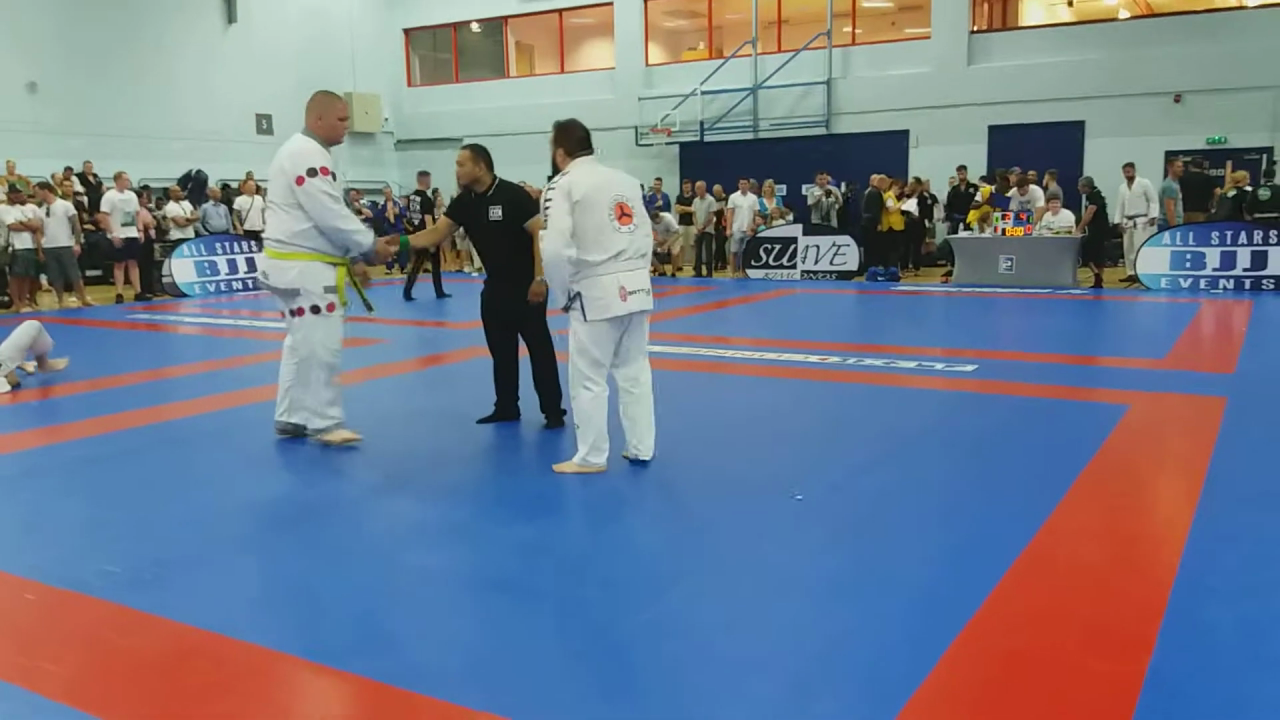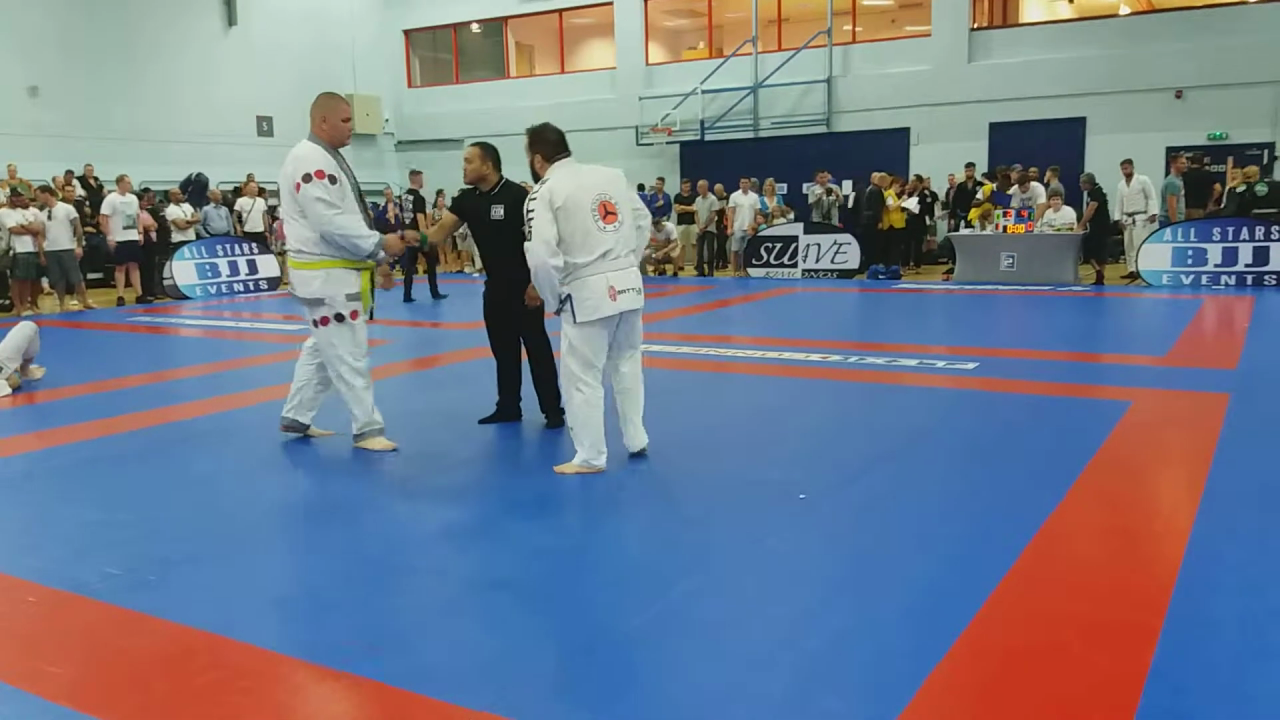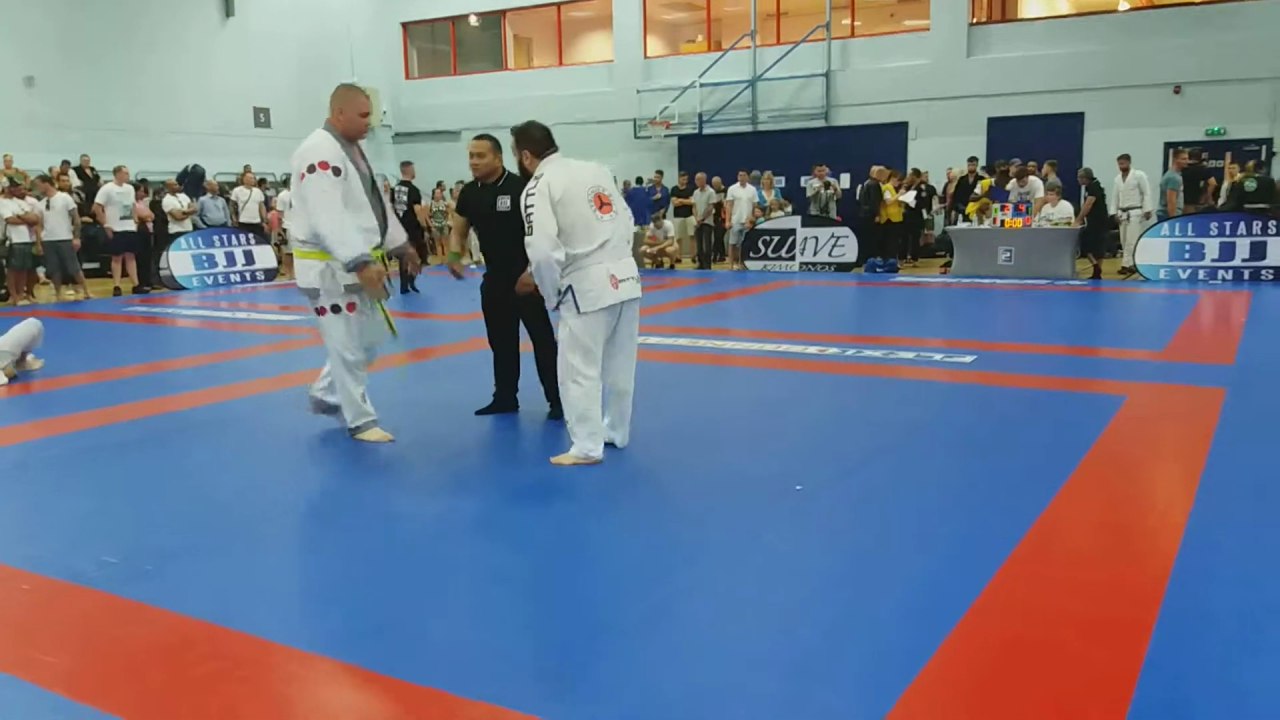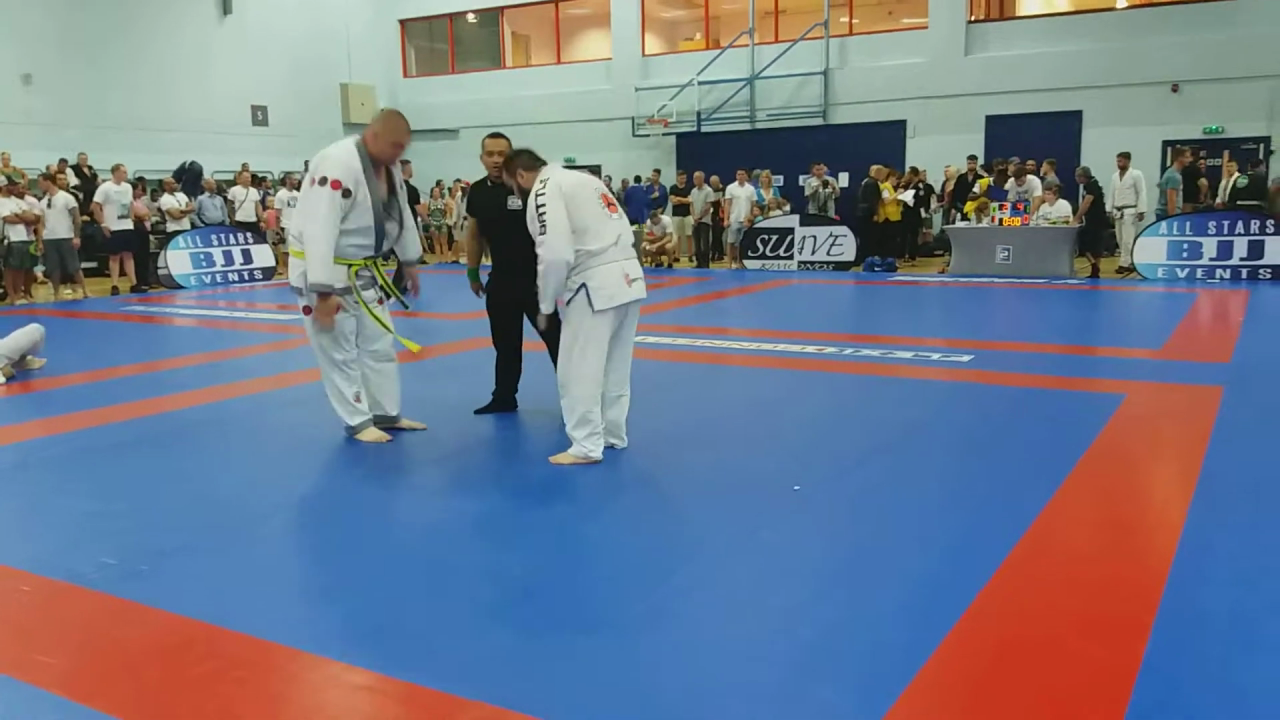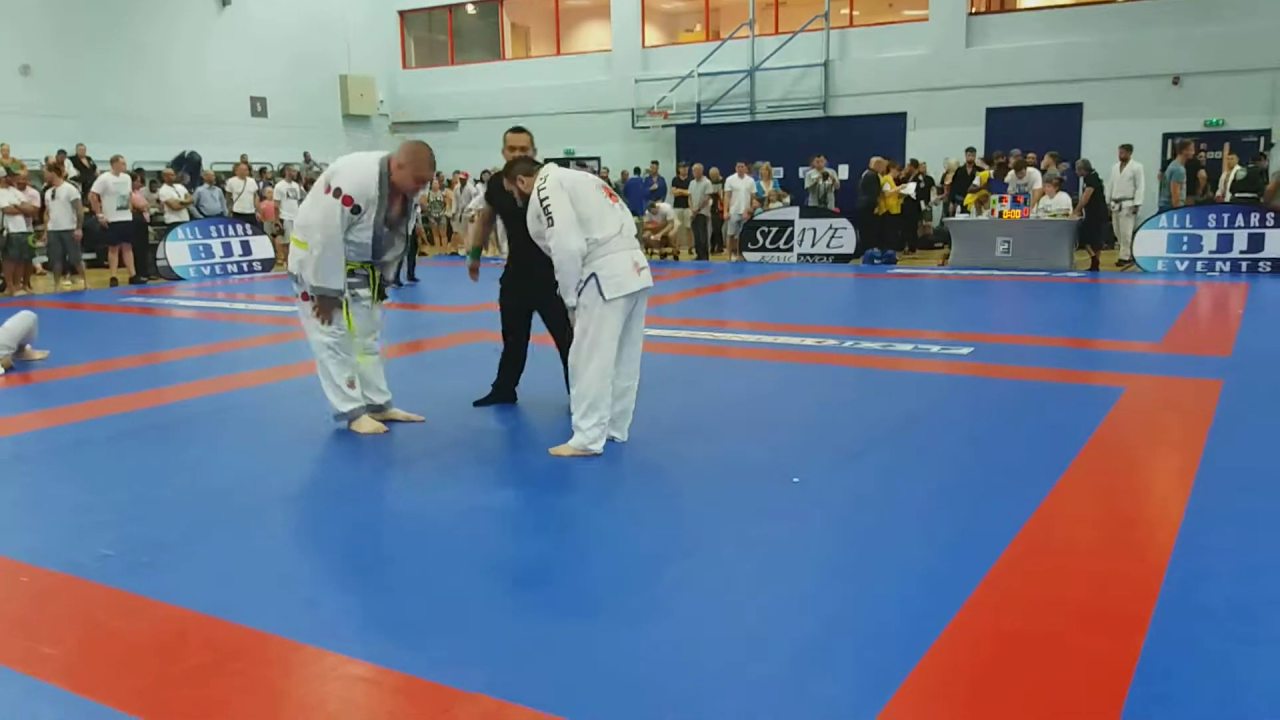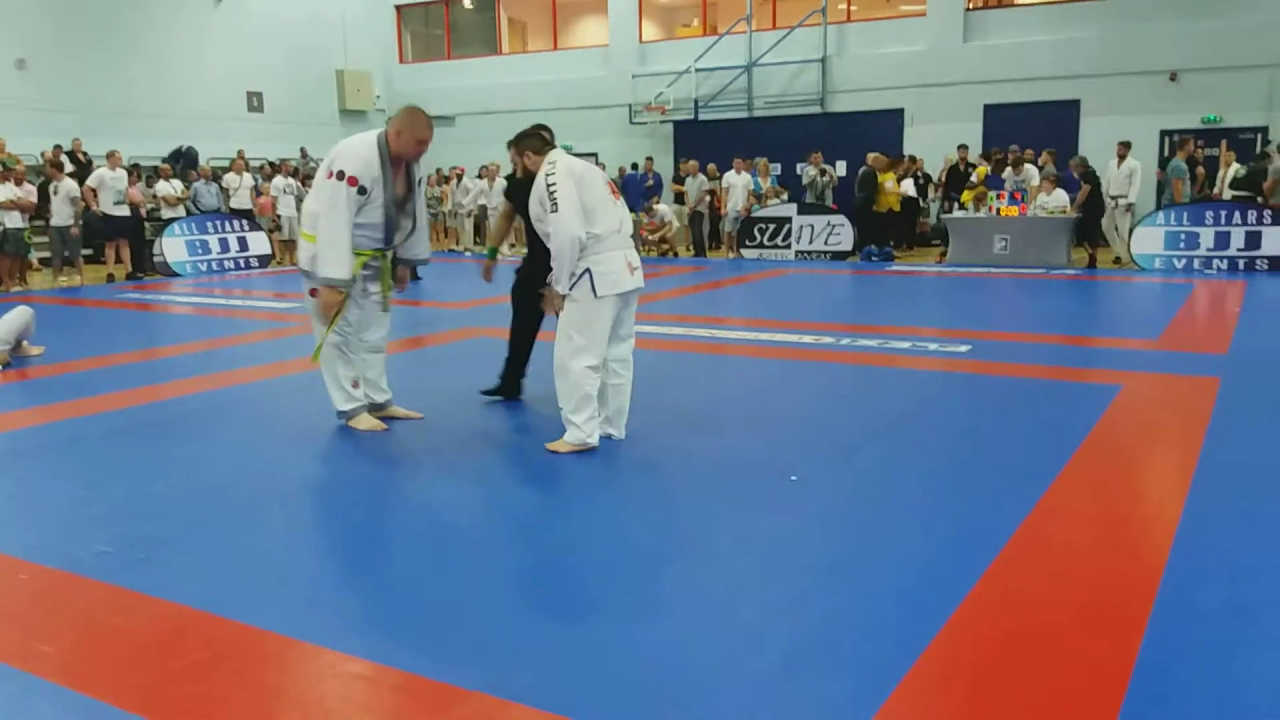
dt=0.2s
person 1, frame 1
left shoulder: (310, 152)
right shoulder: (307, 154)
left elbow: (330, 215)
right elbow: (331, 216)
left wrist: (353, 259)
right wrist: (372, 246)
left hip: (310, 266)
right hip: (302, 268)
left knee: (304, 346)
right knee: (322, 346)
left ankle: (290, 418)
right ankle: (326, 422)
person 1, frame 2
left shoulder: (329, 157)
right shoulder: (309, 161)
left elbow: (350, 215)
right elbow: (331, 222)
left wrist: (383, 253)
right wrist: (380, 246)
left hip: (340, 272)
right hip: (326, 275)
left knee: (322, 349)
right knee: (350, 355)
left ankle: (296, 415)
right ankle: (367, 429)
person 1, frame 3
left shoulder: (352, 149)
right shoulder: (318, 153)
left elbow: (376, 202)
right elbow: (328, 216)
left wrist: (399, 244)
right wrist: (362, 263)
left hip: (361, 262)
right hip: (330, 267)
left knee: (367, 337)
right knee: (348, 346)
left ankle: (327, 395)
right ankle: (360, 420)
person 1, frame 4
left shoulder: (389, 167)
right shoulder: (337, 164)
left elbow: (400, 217)
right elbow: (320, 231)
left wrist: (410, 264)
right wrist: (324, 290)
left hip: (365, 269)
right hip: (322, 266)
left knee: (380, 342)
right knee: (337, 349)
left ankle: (387, 413)
right ankle: (358, 420)
person 1, frame 5
left shoulder: (408, 186)
right shoulder: (354, 178)
left elbow: (398, 236)
right elbow: (327, 239)
left wrist: (382, 277)
right wrist: (326, 291)
left hip: (362, 264)
right hip: (317, 258)
left knee: (367, 335)
right knee: (331, 337)
left ankle: (378, 404)
right ankle: (353, 410)
person 1, frame 6
left shoulder: (407, 163)
right shoulder: (355, 158)
left elbow: (414, 214)
right elbow: (334, 223)
left wrist: (407, 261)
right wrist: (333, 282)
left hip: (371, 258)
right hip: (331, 254)
left knee: (373, 331)
right knee: (339, 333)
left ankle: (377, 401)
right ankle: (353, 408)
person 2, frame 1
left shoulder: (561, 186)
right shoulder: (625, 180)
left elbow: (554, 250)
right elbow: (646, 234)
left wrist: (563, 295)
left hip: (596, 292)
right hip: (637, 285)
left knee: (588, 378)
right knee: (634, 371)
left ankle: (592, 457)
right ankle: (641, 446)
person 2, frame 2
left shoulder: (543, 193)
right shoulder: (611, 175)
left elbow: (541, 259)
right elbow: (642, 221)
left wrist: (554, 302)
left hip: (587, 293)
right hip: (629, 284)
left knee: (582, 379)
right knee: (627, 363)
left ankle: (590, 457)
right ankle: (635, 438)
person 2, frame 3
left shoulder: (538, 187)
right shoulder: (597, 168)
left elbow: (544, 253)
right elbow: (625, 219)
left wrist: (552, 295)
left hip: (587, 286)
right hip: (625, 275)
left knee: (579, 370)
right knee: (620, 364)
left ankle: (587, 446)
right ankle: (616, 431)
person 2, frame 4
left shoulder: (544, 190)
right shoulder: (580, 179)
left elbow: (555, 254)
left wrist: (546, 305)
left hip: (597, 287)
right hip: (628, 278)
left knee: (580, 369)
right knee: (615, 365)
left ankle: (586, 446)
right ankle: (613, 434)
person 2, frame 5
left shoulder: (546, 187)
right shoulder: (574, 178)
left elbow: (567, 246)
left wrist: (570, 298)
right wrist: (575, 293)
left hip: (606, 277)
right hip: (632, 267)
left knee: (591, 360)
right knee: (623, 357)
left ankle: (587, 438)
right ankle: (614, 428)
person 2, frame 6
left shoulder: (552, 172)
right shoulder: (579, 167)
left elbow: (567, 233)
left wrist: (559, 285)
right wrist: (563, 280)
left hip: (598, 272)
right hip: (624, 265)
left knee: (574, 355)
right knee: (616, 352)
left ankle: (581, 432)
right ankle: (611, 424)
person 3, frame 1
left shoulder: (514, 195)
right shoulder: (464, 201)
left elbow: (540, 234)
right elbow: (438, 234)
left wrist: (540, 279)
left hip: (525, 285)
right hip: (495, 286)
left knee: (539, 346)
right knee: (501, 350)
left ankle: (553, 410)
right ankle: (506, 407)
person 3, frame 2
left shoulder: (516, 196)
right shoulder: (467, 199)
right elbow: (442, 228)
left hip: (526, 287)
right hip: (495, 287)
left knee: (537, 348)
right knee: (503, 350)
left ankle: (554, 411)
right ankle: (508, 407)
person 3, frame 3
left shoulder: (520, 187)
right shoulder: (469, 192)
right elbow: (458, 231)
left wrist: (531, 270)
right wrist: (454, 255)
left hip: (526, 278)
right hip: (494, 278)
left knee: (542, 338)
right knee: (501, 343)
left ankle: (557, 400)
right ankle: (505, 398)
person 3, frame 4
right shoulder: (477, 192)
right elbow: (473, 234)
right wrist: (472, 271)
left hip: (535, 278)
right hip: (501, 278)
left knee: (555, 337)
right knee: (504, 342)
right ankle: (504, 398)
person 3, frame 5
right shoulder: (497, 182)
right elbow: (485, 216)
right wrist: (474, 253)
left hip: (549, 271)
right hip: (516, 269)
left knee: (564, 333)
right knee: (512, 335)
right ankle: (503, 389)
person 3, frame 6
right shoulder: (517, 179)
right elbow: (506, 215)
right wrist: (491, 252)
right hip: (536, 263)
right knee: (522, 326)
right ankle: (511, 382)
